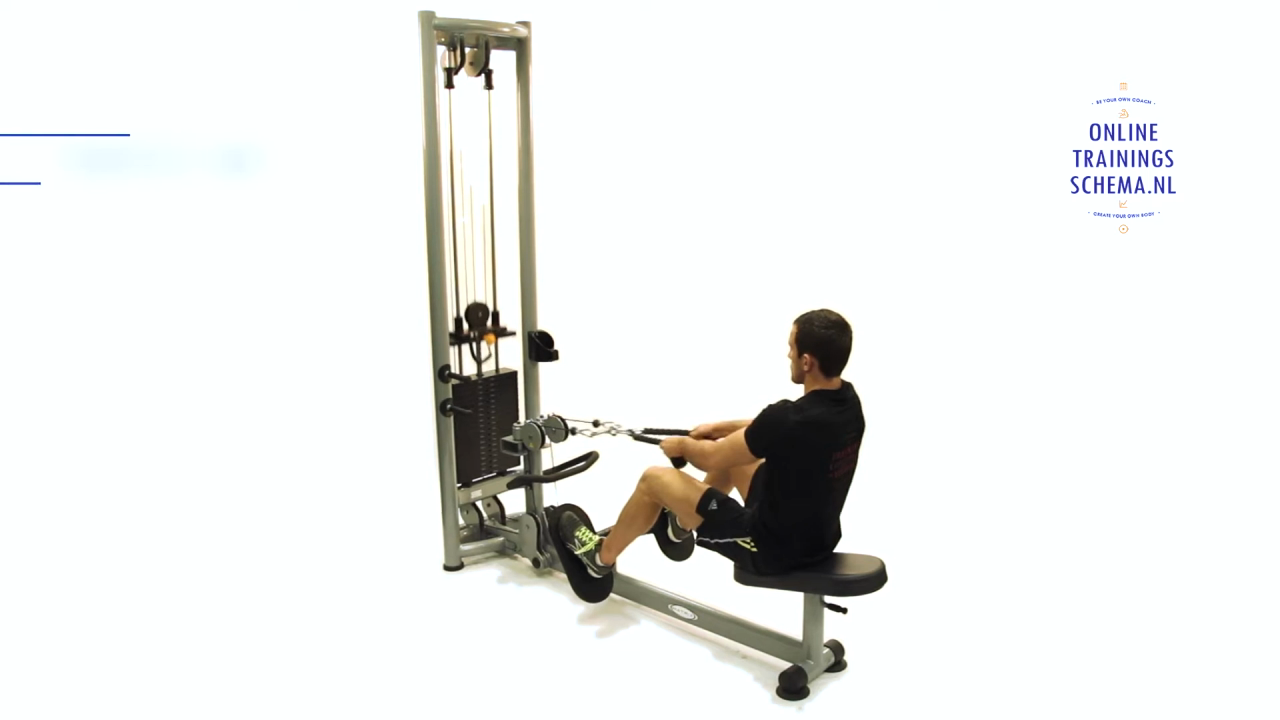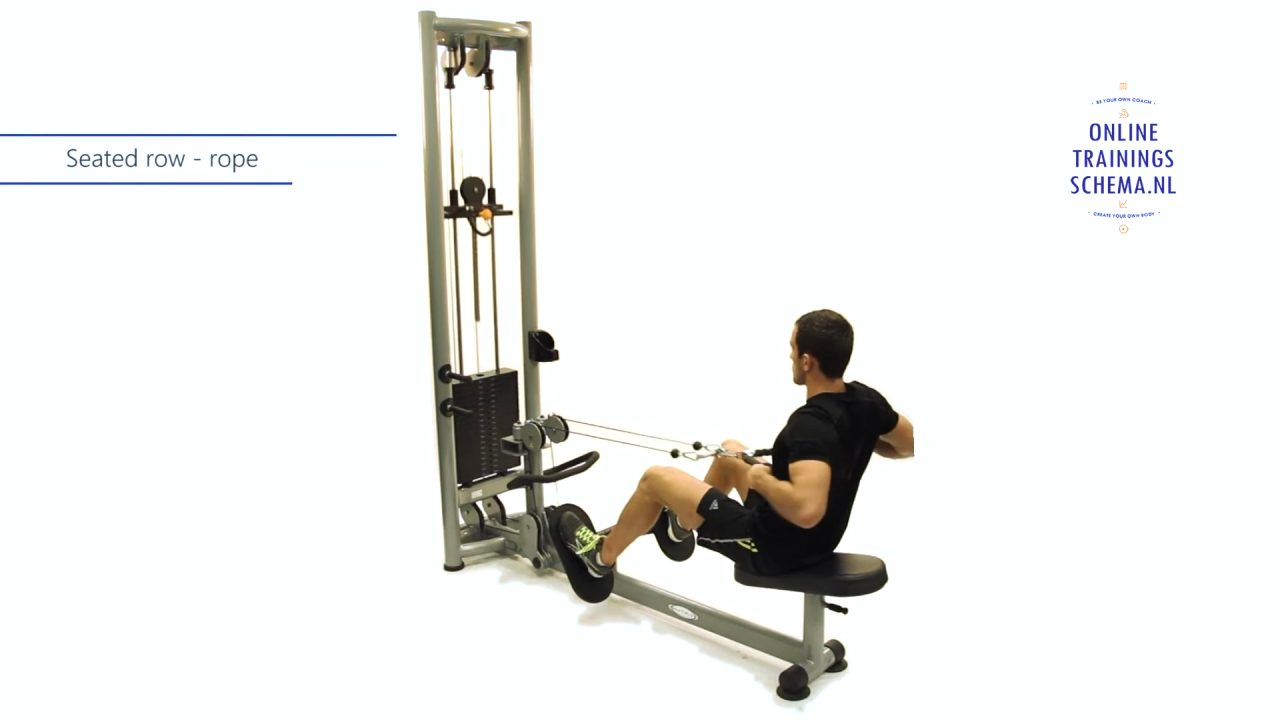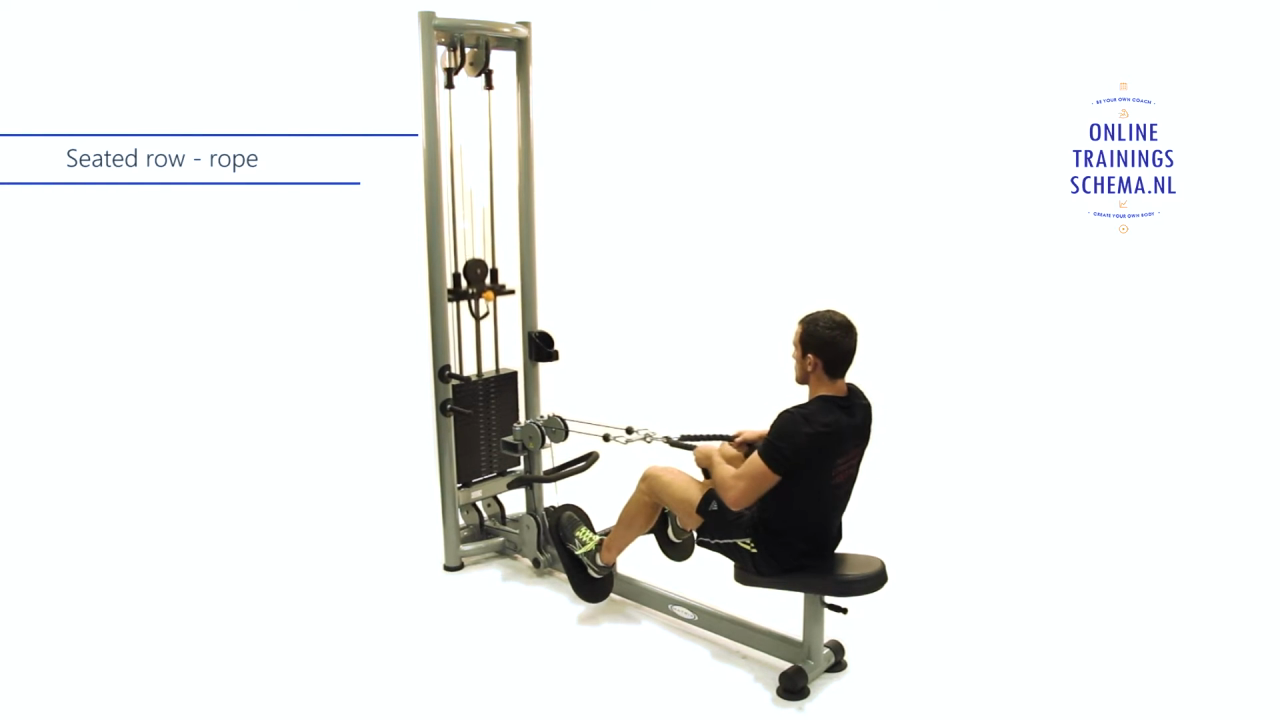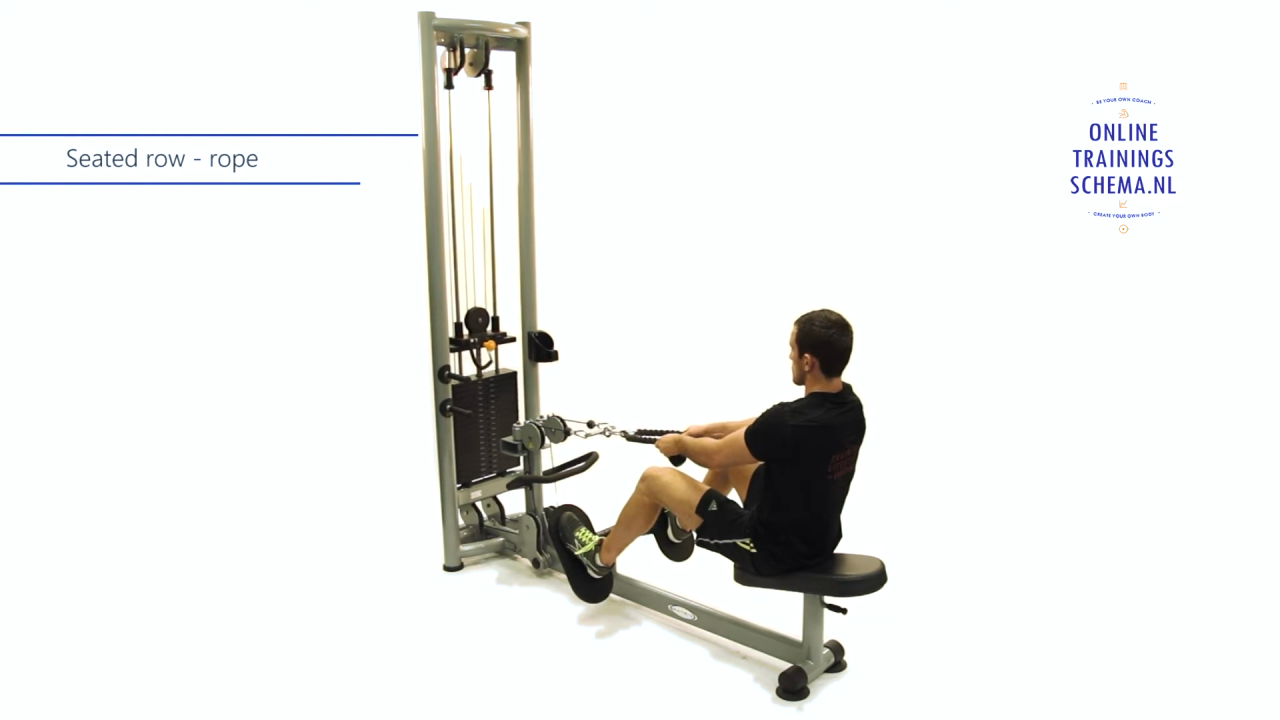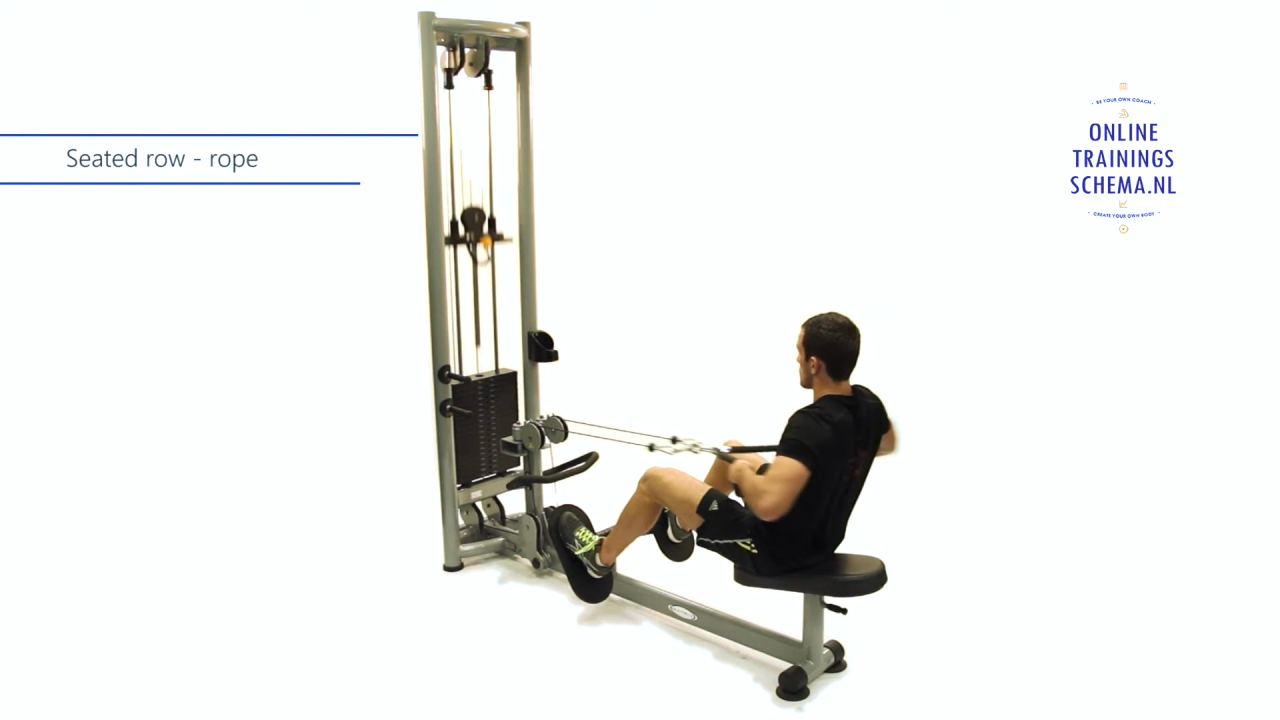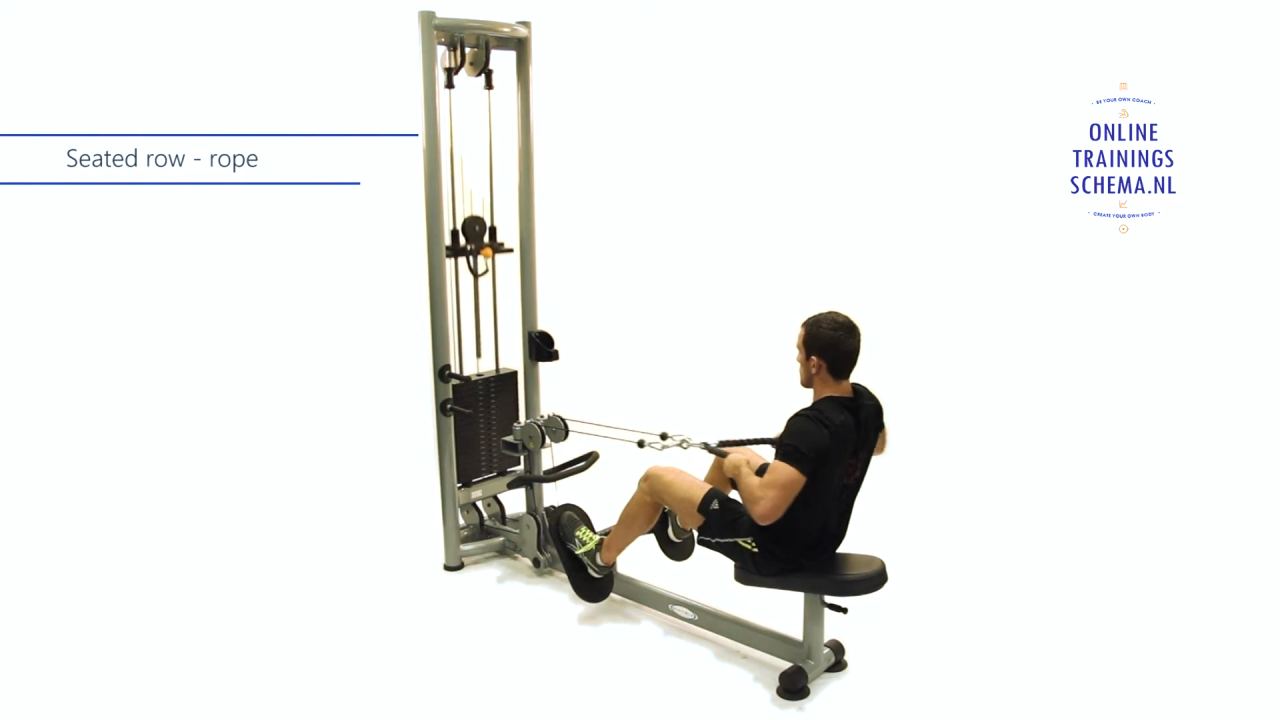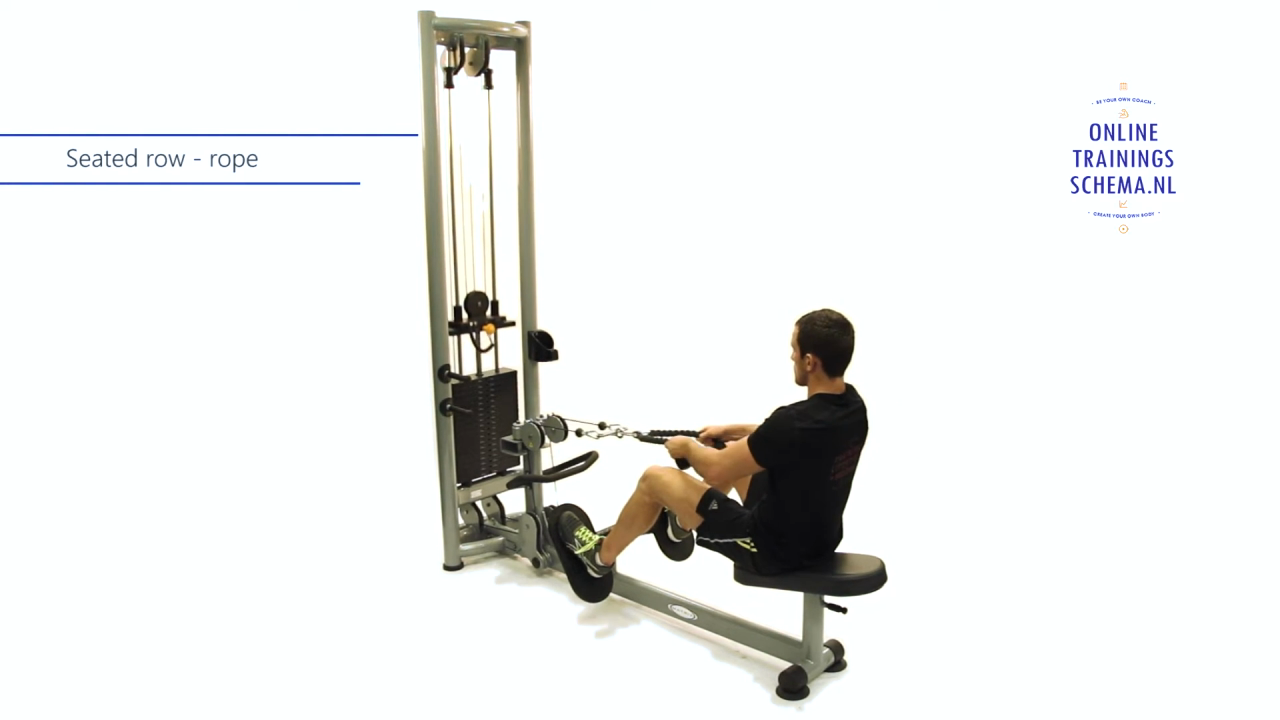
dt=0.7s
person 1, frame 1
left shoulder: (790, 419)
right shoulder: (847, 400)
left elbow: (710, 459)
left wrist: (682, 444)
right wrist: (720, 427)
left hip: (773, 546)
right hip: (816, 537)
left knee: (654, 479)
right knee: (731, 451)
left ankle: (601, 556)
right ankle: (682, 521)
person 1, frame 2
left shoulder: (811, 423)
right shoulder: (866, 401)
left elbow: (807, 509)
right elbow: (911, 445)
left wrist: (760, 479)
left hip: (772, 547)
right hip: (818, 540)
left knee: (655, 479)
right knee: (730, 450)
left ankle: (603, 555)
right ankle: (683, 521)
person 1, frame 3
left shoulder: (799, 423)
right shoulder: (857, 405)
left elbow: (736, 495)
left wrist: (711, 459)
right wrist: (764, 439)
left hip: (773, 547)
right hip: (819, 539)
left knee: (654, 478)
right knee: (732, 453)
left ankle: (601, 556)
right ankle: (681, 521)
person 1, frame 4
left shoulder: (791, 420)
right shoulder: (848, 404)
left elbow: (715, 457)
left wrist: (681, 444)
right wrist: (710, 429)
left hip: (773, 547)
right hip: (817, 539)
left knee: (654, 479)
right knee: (733, 451)
left ankle: (602, 556)
right ankle: (682, 521)
person 1, frame 5
left shoulder: (811, 424)
right shoulder: (867, 405)
left elbow: (766, 504)
right elbow: (888, 444)
left wrist: (741, 473)
left hip: (773, 548)
right hip: (817, 539)
left knee: (654, 479)
right knee: (731, 450)
left ankle: (602, 557)
right ankle: (682, 522)
person 1, frame 6
left shoulder: (810, 426)
right shoulder: (866, 404)
left elbow: (764, 508)
right elbow: (878, 445)
left wrist: (740, 470)
left hip: (775, 547)
right hip: (820, 537)
left knee: (655, 479)
right knee: (729, 451)
left ankle: (602, 556)
right ankle: (683, 520)
person 1, frame 7
left shoulder: (797, 421)
right shoulder: (852, 404)
left elbow: (717, 469)
left wrist: (687, 446)
right wrist: (730, 430)
left hip: (773, 547)
right hip: (819, 538)
left knee: (654, 479)
right knee: (735, 452)
left ankle: (601, 555)
right ankle: (681, 522)
